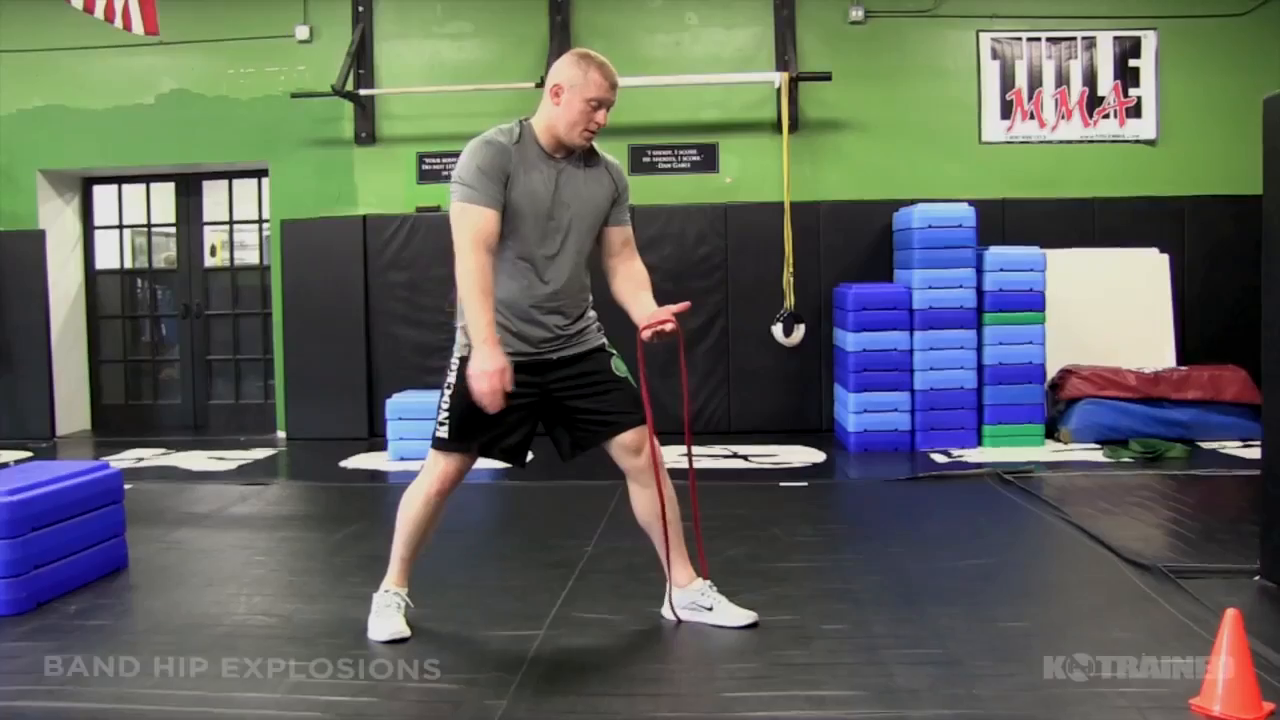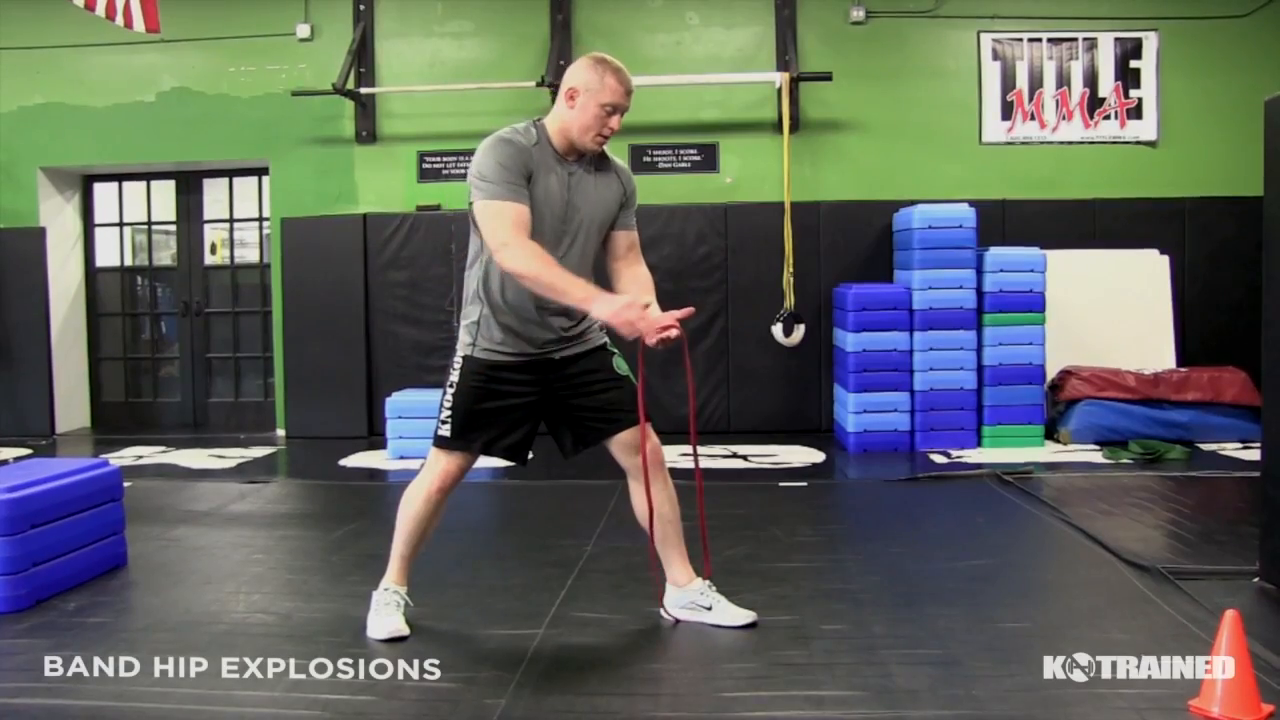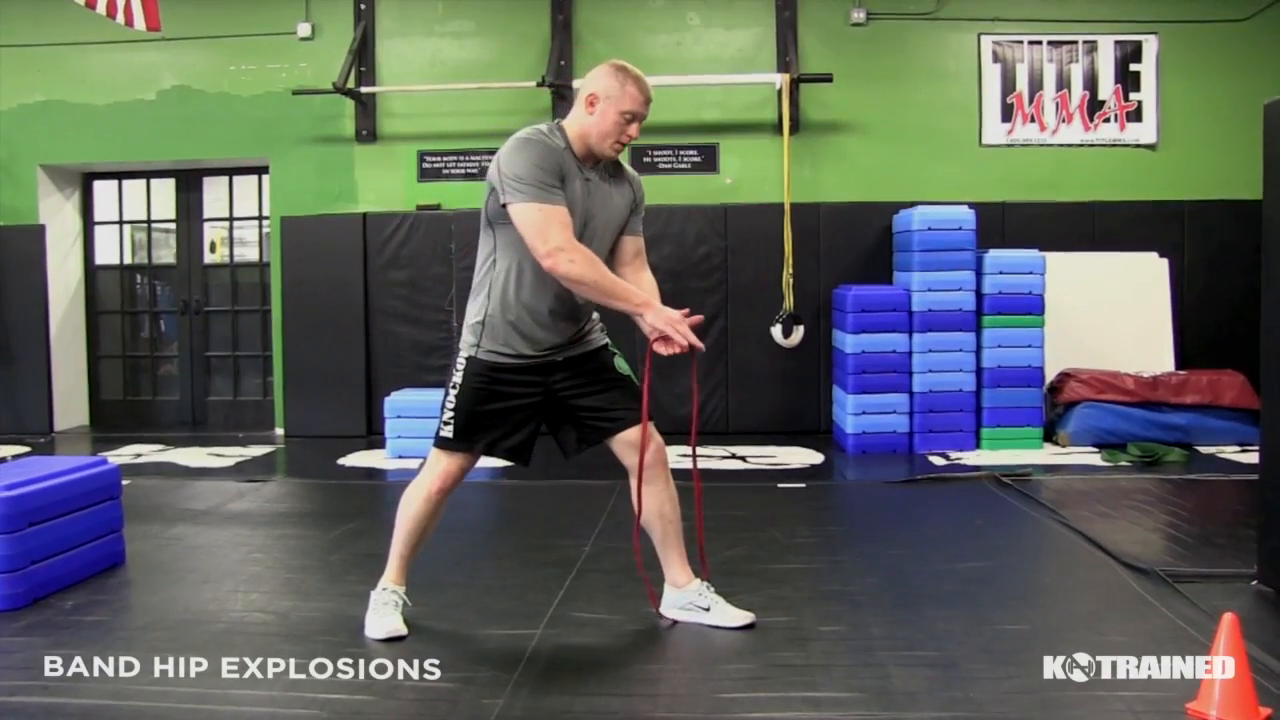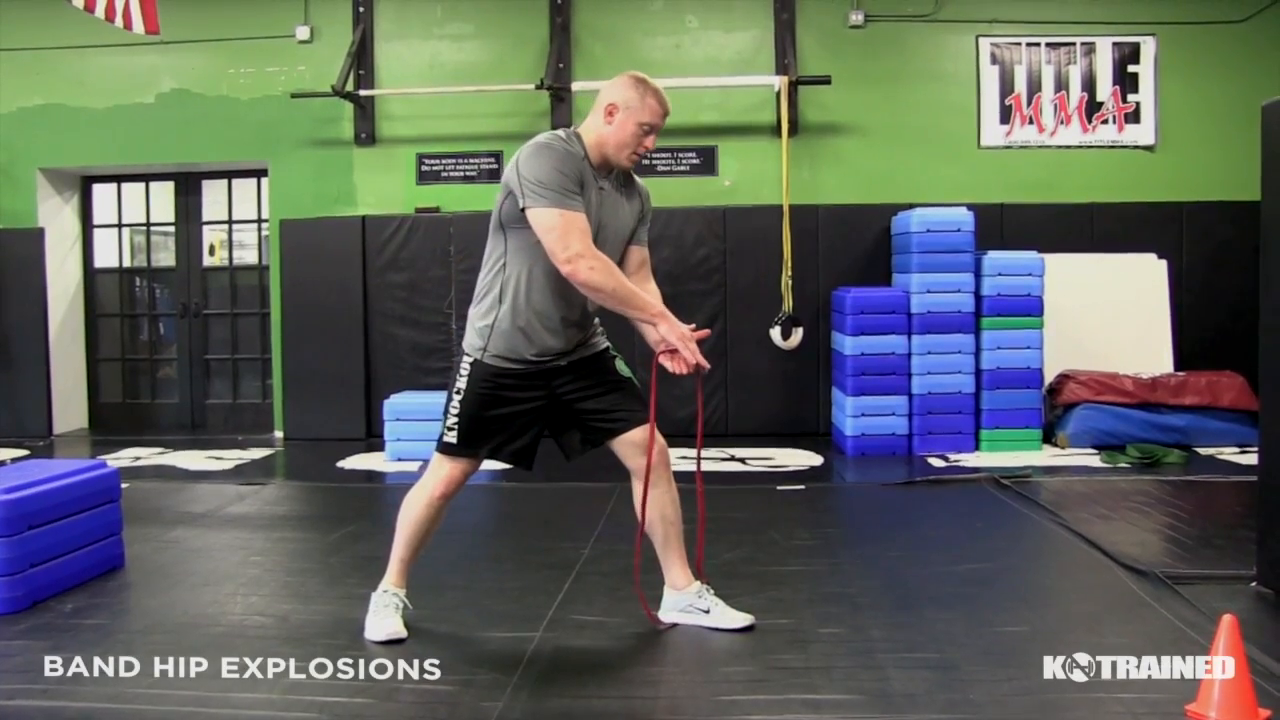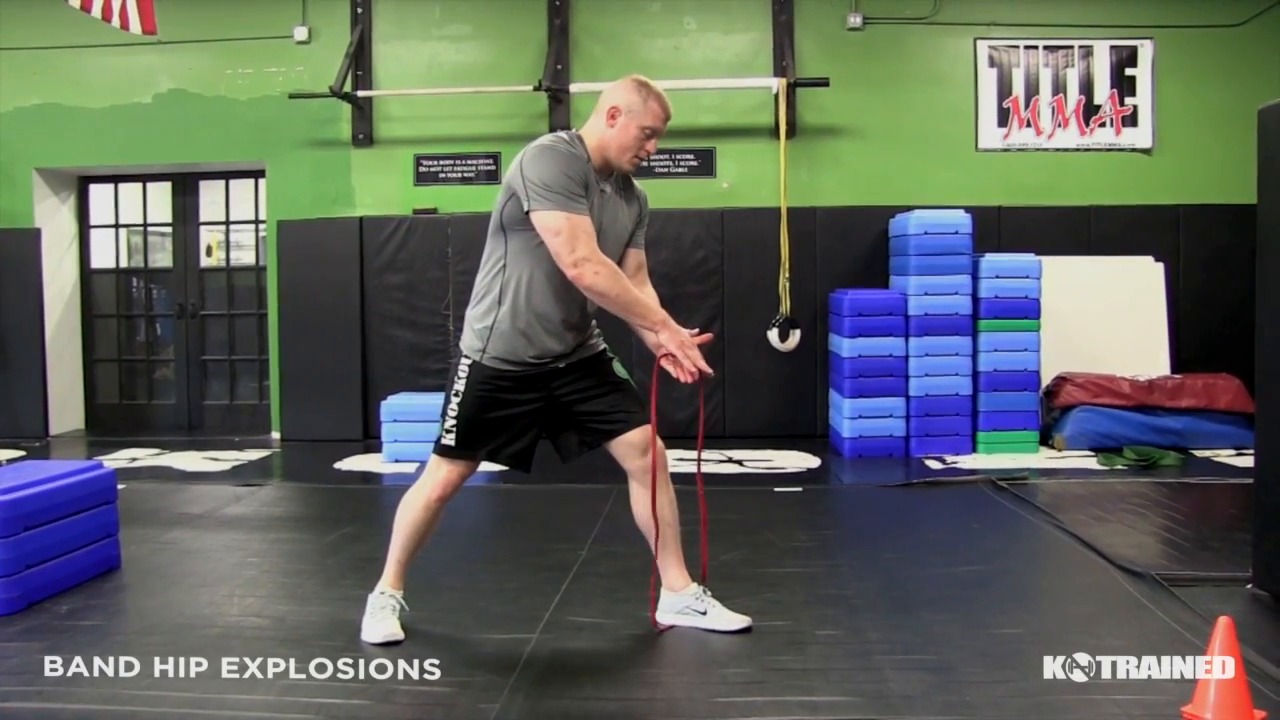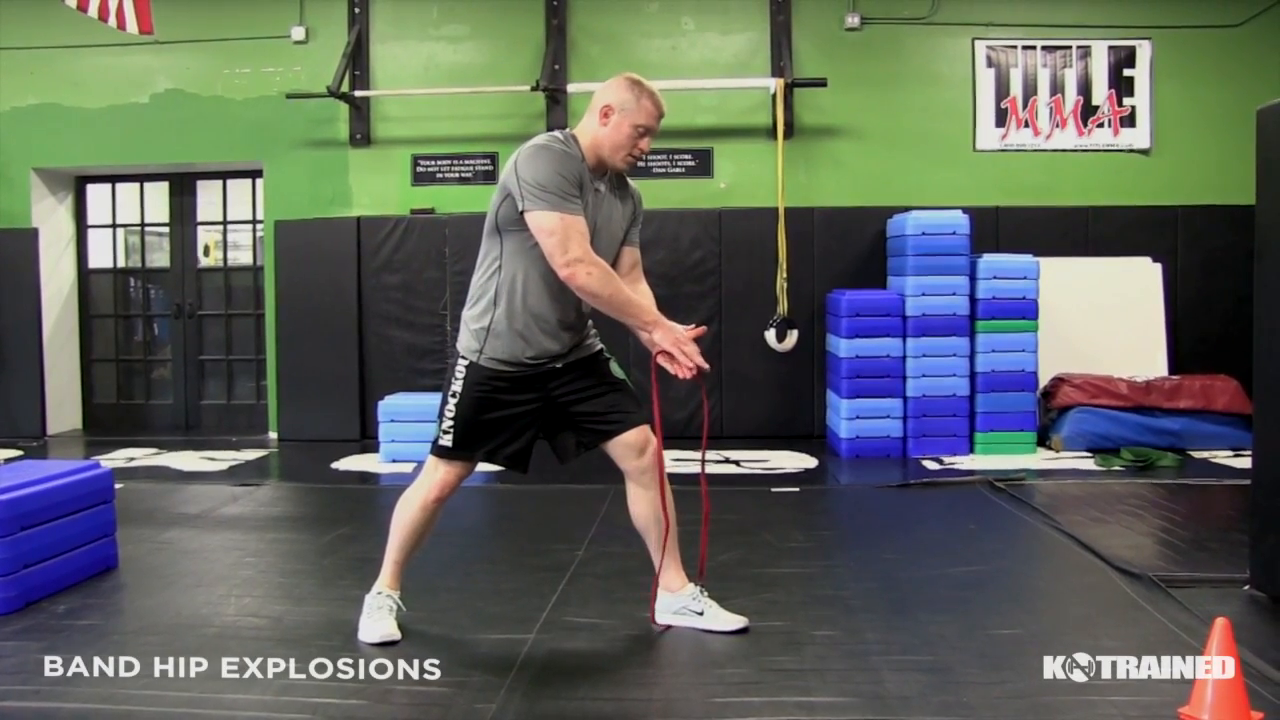
dt=0.4s
person 1, frame 1
left shoulder: (607, 174)
right shoulder: (491, 154)
left elbow: (621, 257)
right elbow: (473, 254)
left wrist: (644, 309)
right wrist: (486, 347)
left hip: (577, 346)
right hip: (499, 351)
left knee: (642, 454)
right knee: (442, 474)
left ankle: (685, 590)
right ankle: (392, 592)
person 1, frame 2
left shoulder: (616, 179)
right shoulder: (505, 152)
left elbow: (627, 261)
right elbow: (510, 250)
left wrist: (648, 315)
right wrist: (599, 302)
left hip: (578, 349)
right hip: (497, 349)
left knee: (646, 453)
right knee: (442, 472)
left ankle: (684, 590)
right ankle: (391, 590)
person 1, frame 3
left shoulder: (626, 184)
right shoulder: (529, 153)
left elbow: (631, 267)
right elbow: (556, 255)
left wrist: (654, 323)
right wrist: (647, 307)
left hip: (578, 348)
right hip: (501, 350)
left knee: (648, 452)
right knee: (444, 472)
left ankle: (682, 591)
right ankle: (389, 590)
person 1, frame 4
left shoulder: (633, 194)
right shoulder: (547, 159)
left elbow: (636, 278)
right elbow: (575, 262)
left wrist: (658, 337)
right wrist: (662, 319)
left hip: (579, 351)
right hip: (504, 354)
left knee: (651, 453)
right knee: (447, 477)
left ankle: (681, 593)
right ankle: (389, 593)
person 1, frame 5
left shoulder: (632, 196)
right shoulder: (549, 160)
left elbow: (634, 282)
right elbow: (582, 267)
left wrist: (658, 341)
right wrist: (666, 326)
left hip: (576, 353)
right hip: (501, 355)
left knee: (648, 453)
right knee: (444, 479)
left ankle: (679, 595)
right ankle: (386, 595)
person 1, frame 6
left shoulder: (626, 195)
right shoulder: (544, 161)
left elbow: (629, 281)
right elbow: (574, 267)
left wrist: (655, 339)
right wrist: (659, 325)
left hip: (573, 354)
right hip: (499, 356)
left knee: (644, 453)
right knee: (441, 480)
left ankle: (675, 595)
right ankle: (384, 595)
